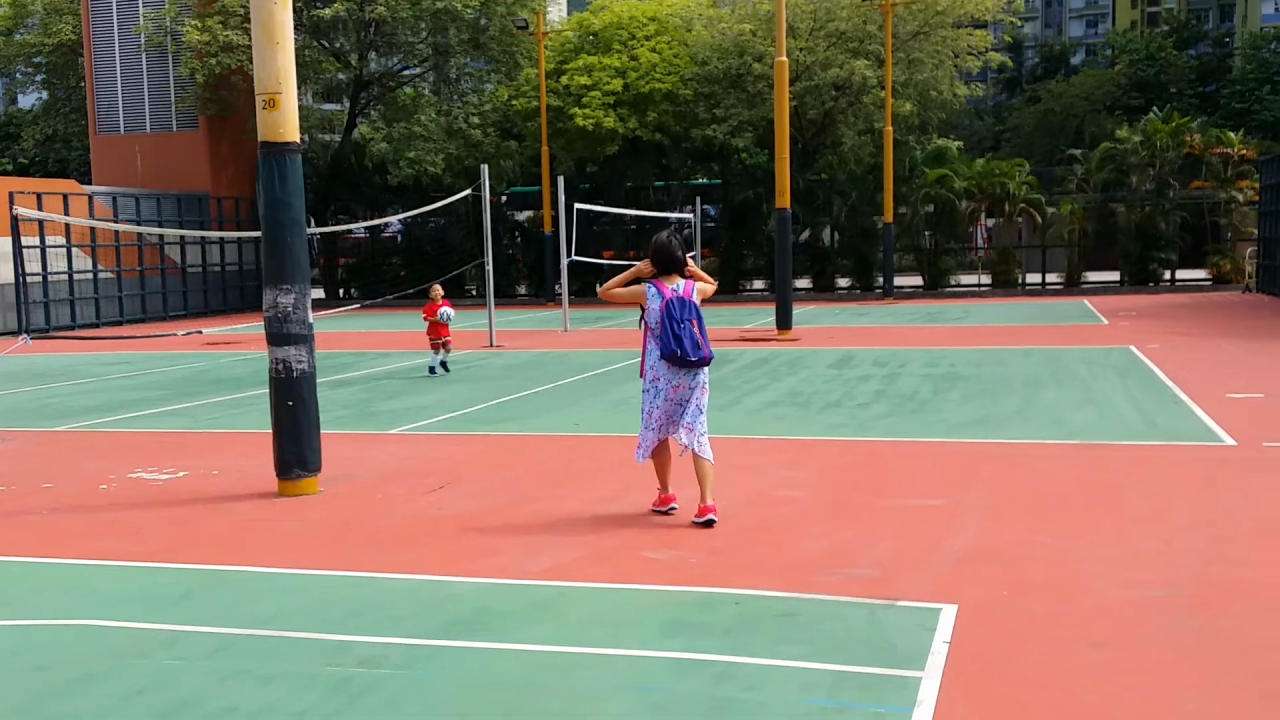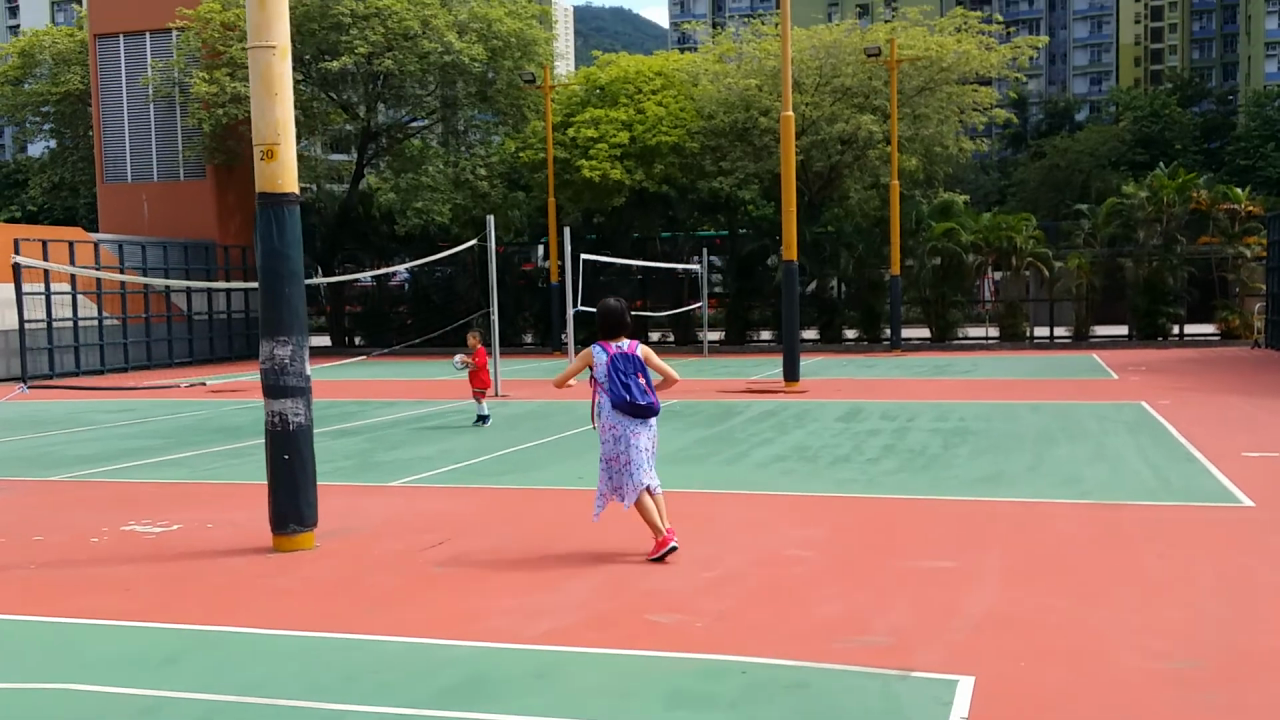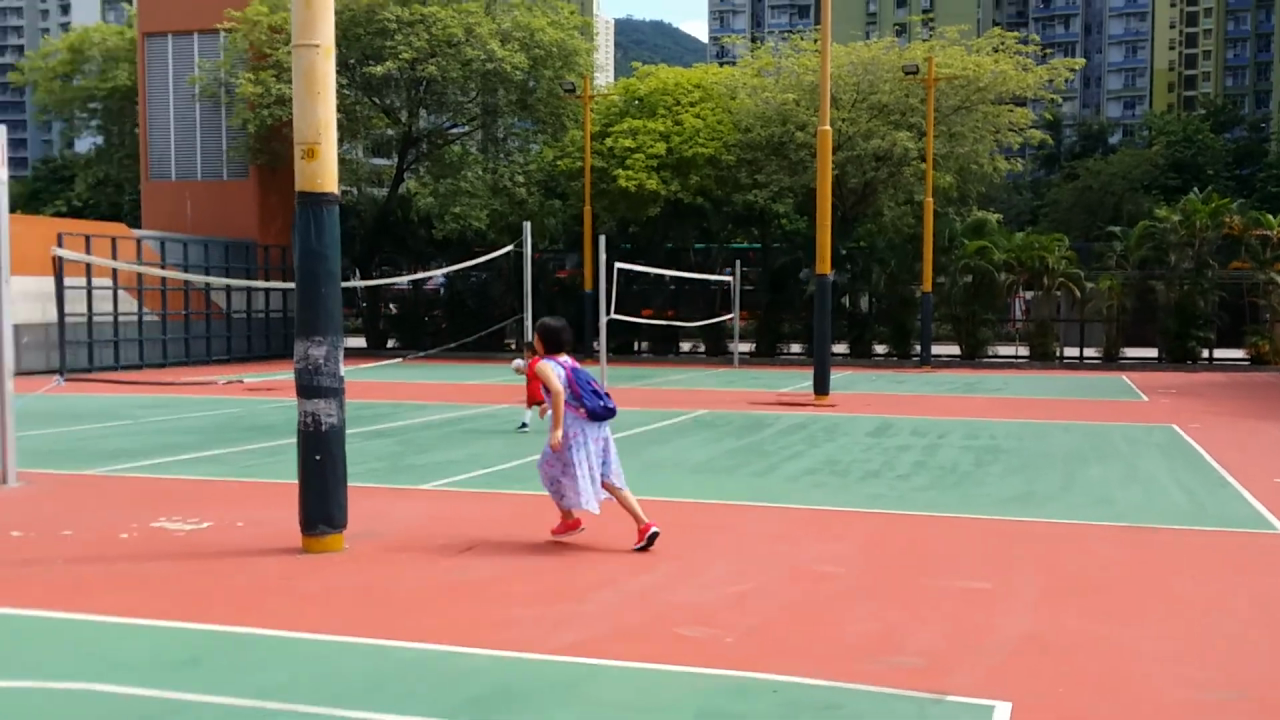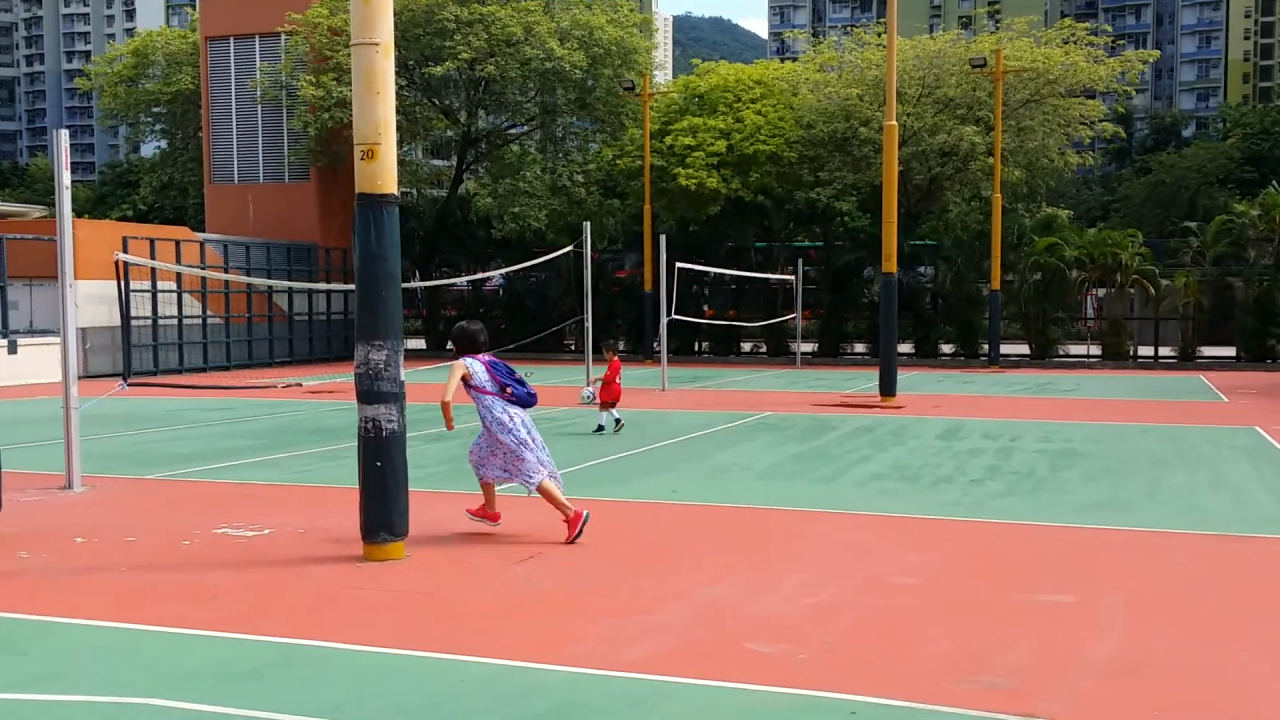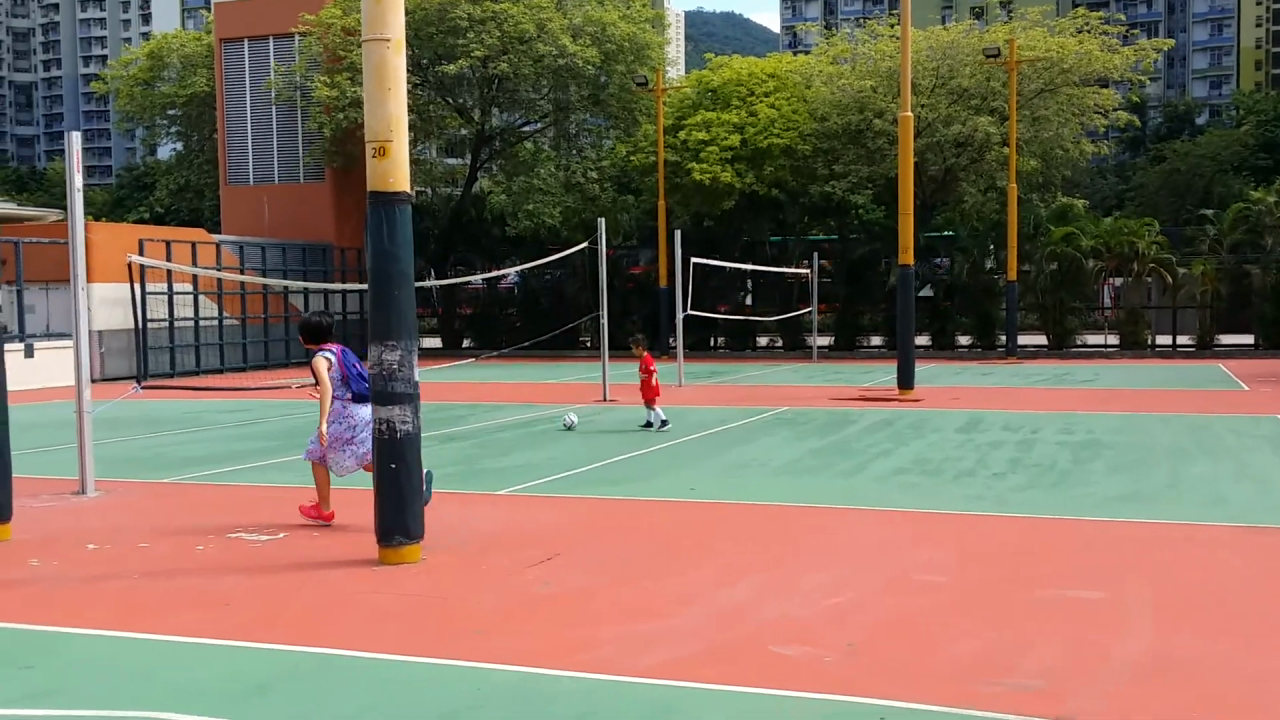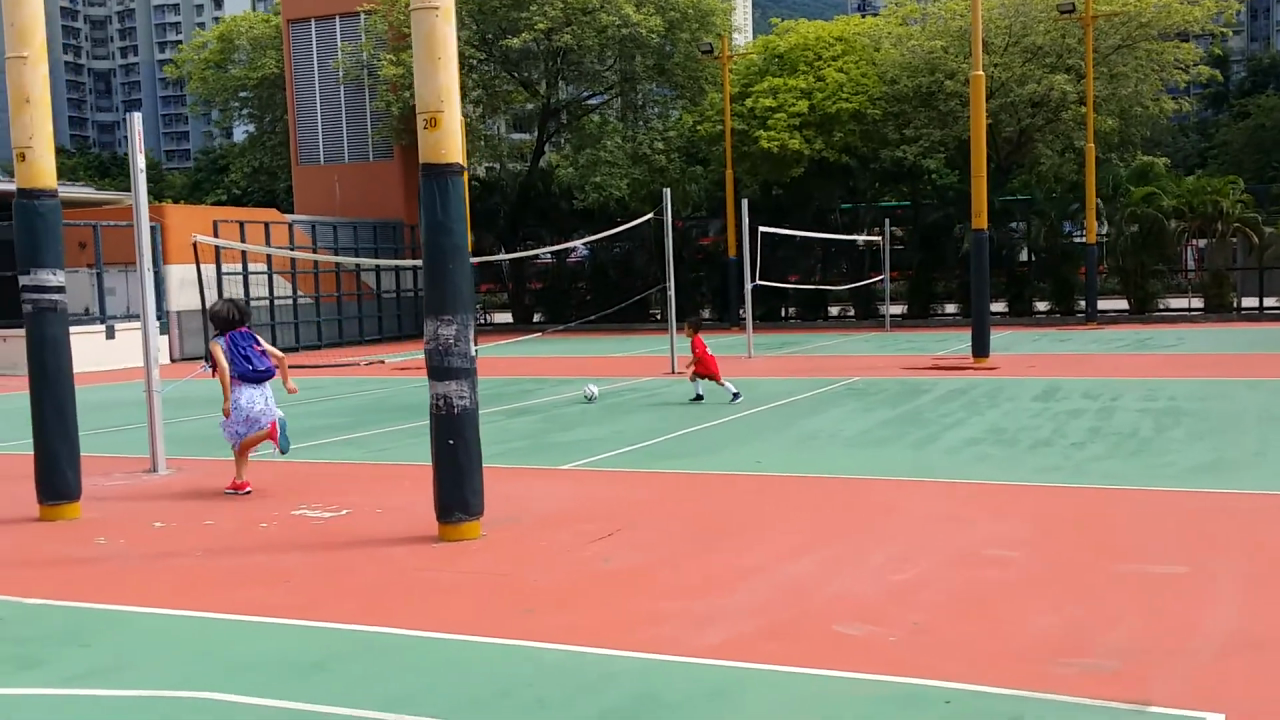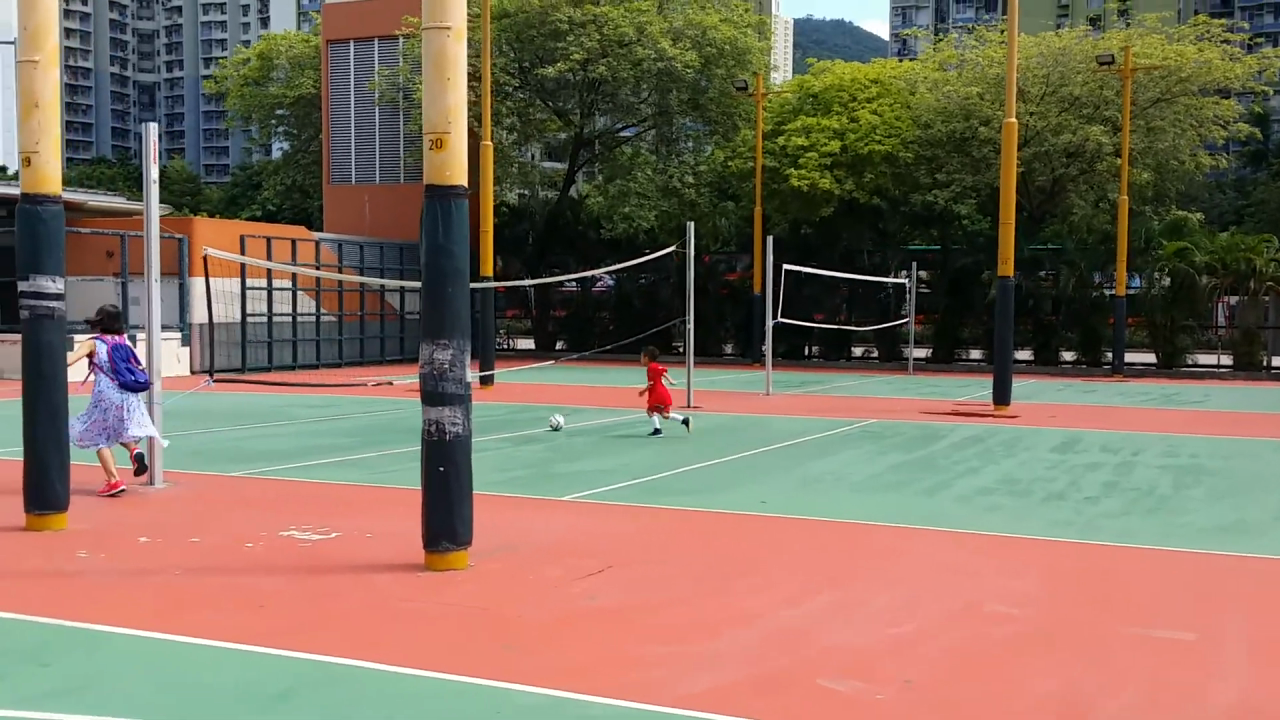
dt=0.4s
person 1, frame 1
left shoulder: (645, 292)
right shoulder: (695, 289)
left elbow: (603, 293)
right elbow: (713, 285)
left wrist: (634, 271)
right wrist: (695, 271)
left hip: (660, 373)
right hip: (694, 371)
left knee: (657, 432)
right knee: (696, 434)
left ankle: (665, 494)
right ankle: (707, 505)
person 1, frame 2
left shoulder: (592, 353)
right shoulder: (641, 350)
left elbow: (557, 383)
right elbow: (673, 378)
left wrist: (570, 381)
left hip: (614, 425)
right hip: (643, 420)
left knee: (634, 481)
right knee: (646, 476)
left ankle: (663, 538)
right ankle: (665, 528)
person 1, frame 3
left shoulder: (543, 366)
right shoulder: (571, 362)
left elbow: (558, 390)
left wrist: (557, 428)
left hip: (574, 428)
right hip: (596, 424)
left knee: (550, 468)
right knee: (610, 479)
left ankle: (569, 520)
right ankle: (645, 526)
person 1, frame 4
left shoulder: (460, 365)
right shoulder: (488, 361)
left elbow: (446, 399)
left wrist: (449, 420)
left hip: (501, 422)
right hip: (515, 417)
left knee: (529, 472)
right knee: (480, 457)
left ankle: (572, 514)
right ankle: (490, 510)
person 1, frame 5
left shoulder: (319, 359)
right shoulder: (338, 350)
left elbow: (327, 389)
left wrist: (322, 423)
left hip: (346, 414)
right hip: (366, 410)
left knee: (318, 455)
right knee: (369, 461)
left ankle: (324, 510)
person 1, frame 6
left shoulder: (216, 343)
right shoulder: (251, 336)
left elbow: (223, 367)
right elbow: (280, 356)
left wrist: (227, 400)
right wrist: (286, 380)
left hip: (240, 395)
right hip: (261, 391)
left knee: (242, 440)
right knee: (241, 439)
left ankle: (273, 428)
right ankle: (240, 482)
person 1, frame 7
left shoulder: (93, 343)
right shoulder: (124, 342)
left elbow: (67, 361)
left hip: (107, 397)
right hip: (129, 396)
left knee: (98, 440)
right knee: (124, 434)
left ankle: (114, 481)
right ankle: (135, 451)
